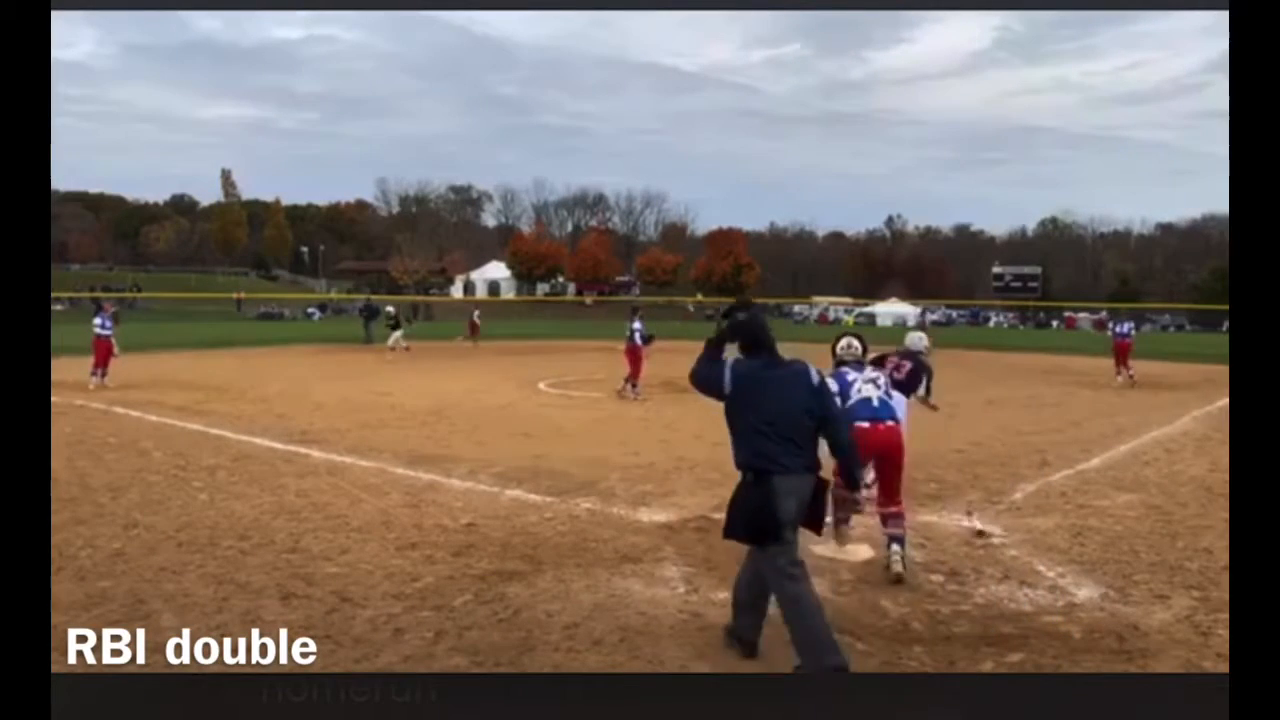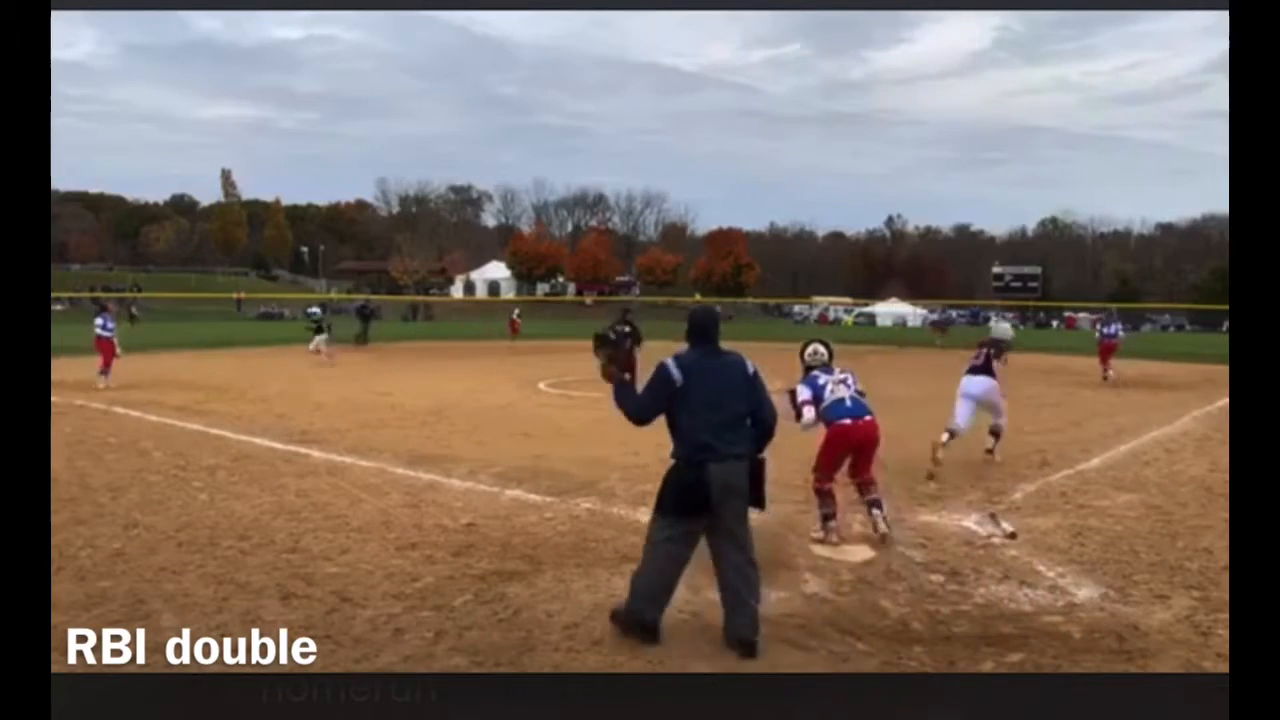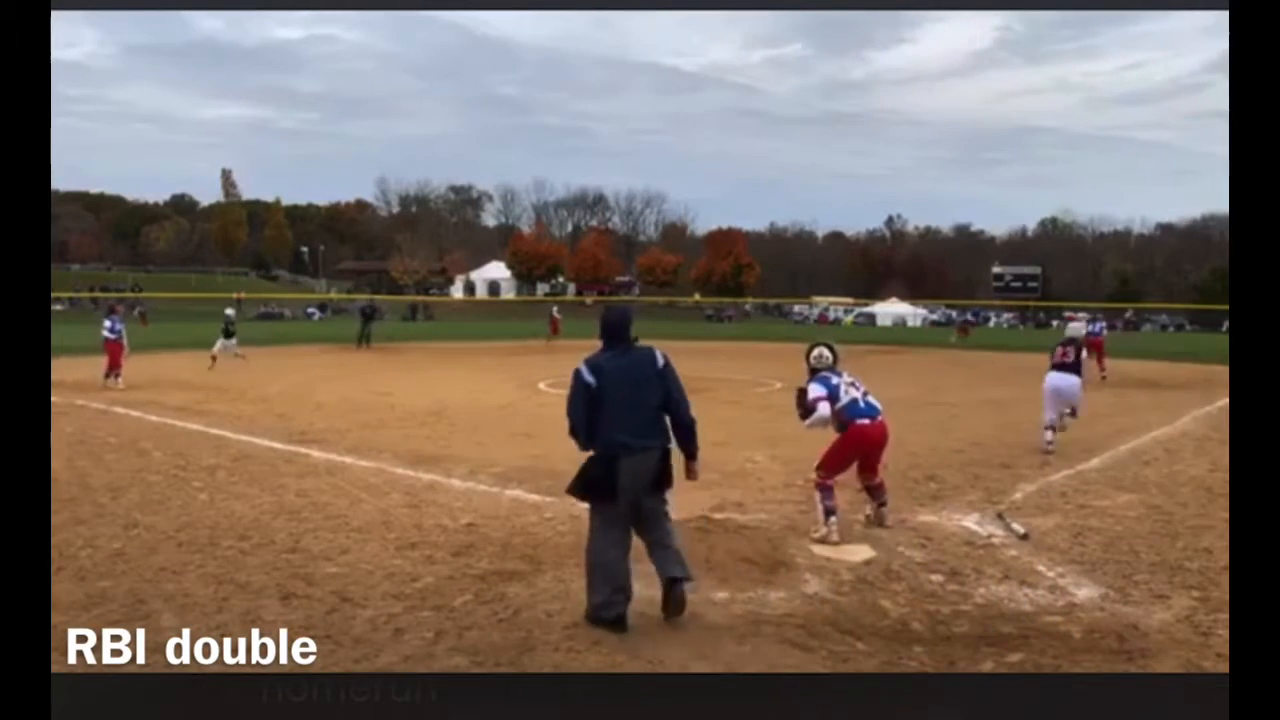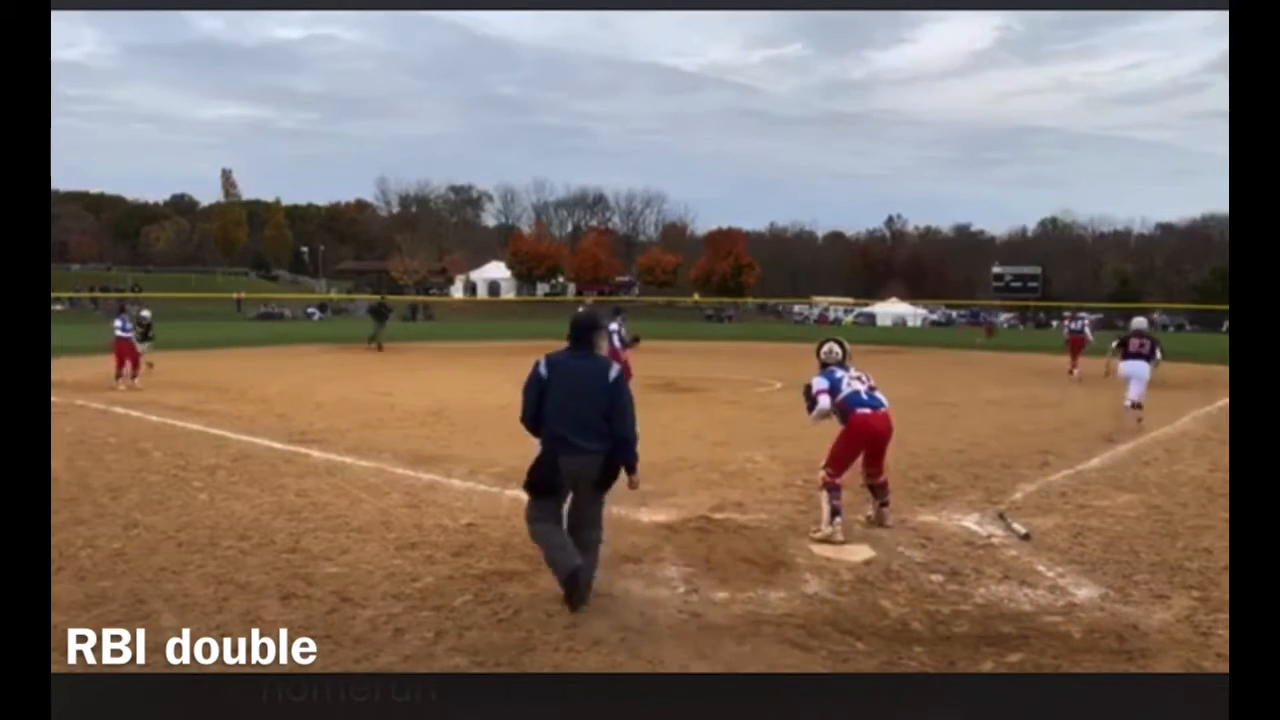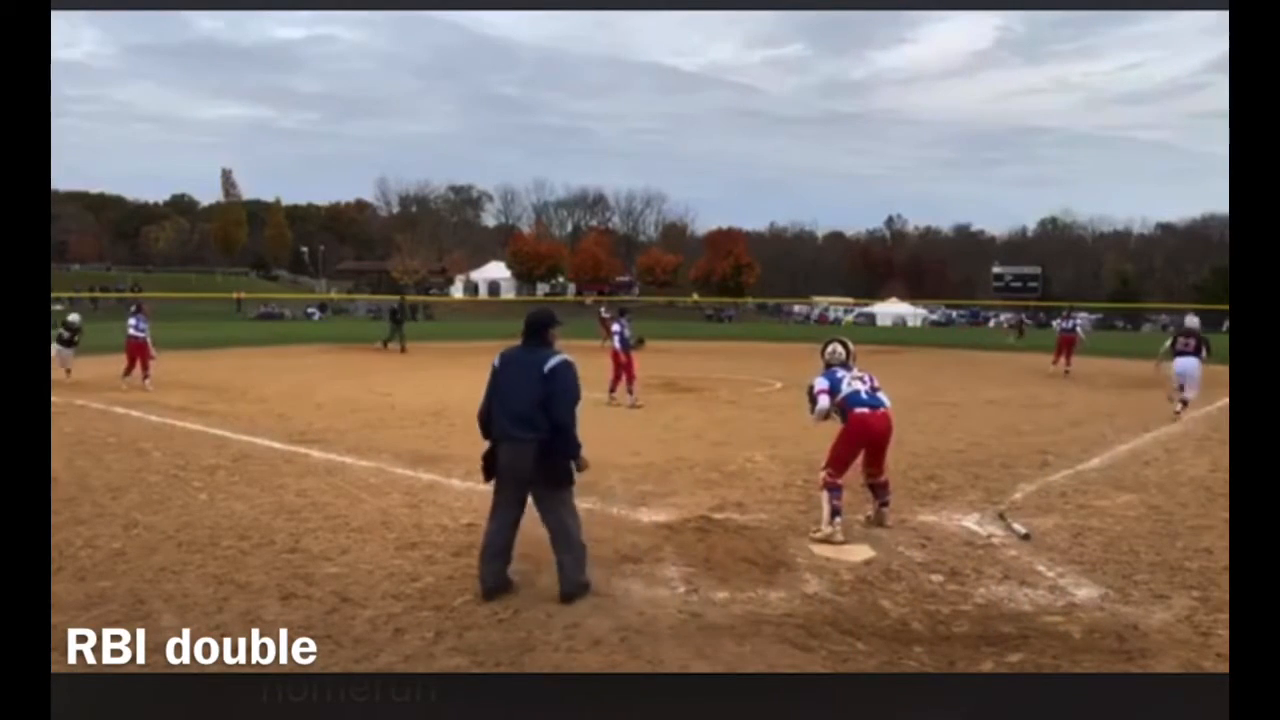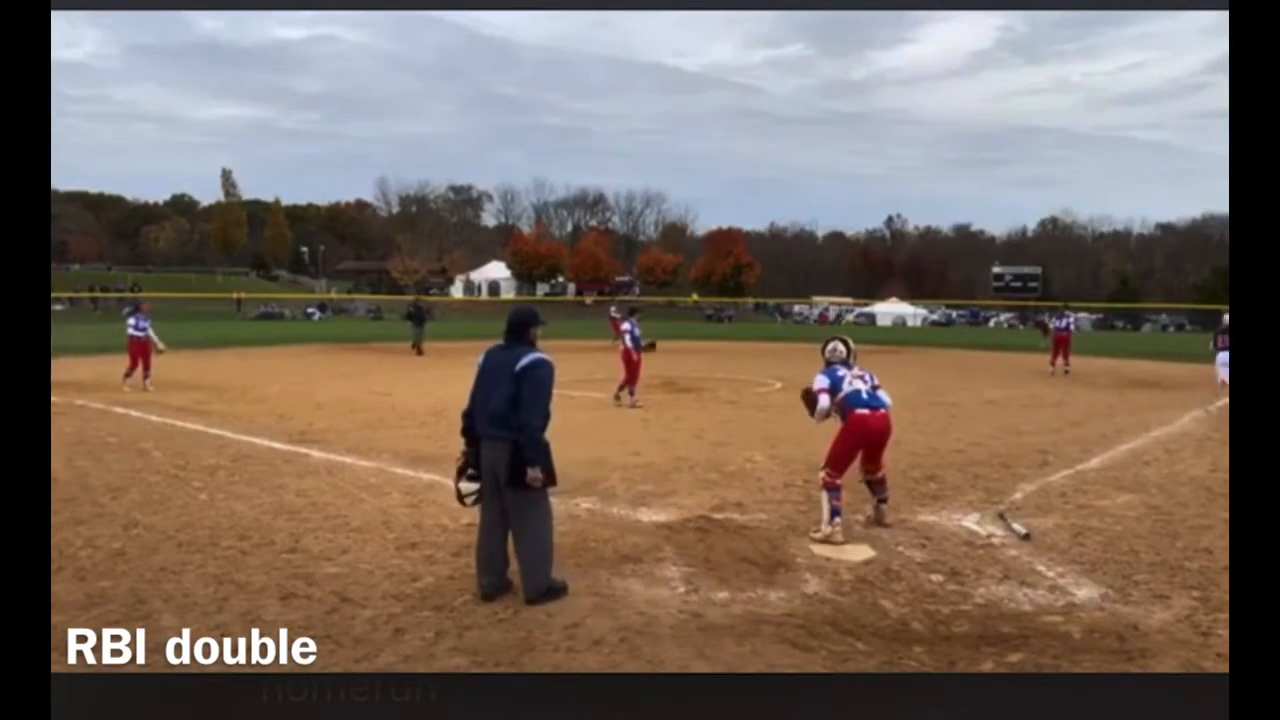
dt=0.4s
person 1, frame 1
left shoulder: (732, 373)
right shoulder: (807, 374)
left elbow: (700, 376)
right elbow: (838, 433)
left wrist: (717, 341)
right wrist: (852, 482)
left hip: (766, 487)
right hip: (803, 482)
left knee: (786, 573)
right knee: (766, 557)
left ankle: (825, 662)
right ankle: (743, 631)
person 1, frame 2
left shoulder: (674, 368)
right shoulder: (742, 366)
left elbow: (640, 413)
right elbow: (767, 420)
left wrist: (619, 382)
right wrist: (748, 454)
left hip: (695, 473)
right hip: (738, 471)
left knee: (665, 545)
right knee: (737, 552)
left ankle: (641, 617)
right ankle: (744, 632)
person 1, frame 3
left shoulder: (589, 370)
right shoulder: (655, 359)
left elbow: (580, 431)
right elbow: (681, 413)
left wrist: (589, 441)
right wrist: (690, 455)
left hip: (613, 464)
right hip: (653, 459)
left knee: (607, 535)
right knee: (655, 522)
left ankle: (609, 610)
right ankle: (673, 579)
person 1, frame 4
left shoulder: (547, 366)
right shoulder: (610, 371)
left elbow: (529, 417)
right elbow: (624, 424)
right wrist: (630, 466)
left hip: (558, 458)
right hip: (597, 459)
left knee: (542, 517)
right knee: (586, 523)
left ankle: (570, 570)
right ankle: (578, 582)
person 1, frame 5
left shoulder: (504, 359)
right shoulder: (558, 364)
left elbow: (486, 411)
right elbow: (563, 417)
left wrist: (497, 439)
right wrist: (575, 454)
left hip: (506, 450)
right hip: (543, 452)
left knee: (502, 515)
right knee: (562, 519)
left ankle: (492, 580)
right ankle: (573, 583)
person 1, frame 6
left shoulder: (489, 357)
right shoulder: (536, 363)
left elbow: (473, 408)
right elbow: (532, 418)
left wrist: (471, 444)
right wrist: (533, 461)
left hip: (488, 447)
right hip: (517, 452)
left knee: (492, 517)
right knee: (532, 519)
left ankle: (491, 581)
right ankle: (538, 585)
person 2, frame 1
left shoulder: (834, 379)
right shoulder: (880, 375)
left hip: (861, 434)
right hip: (891, 433)
left knee: (845, 481)
right knee: (891, 499)
left ankle: (841, 529)
right ankle: (896, 555)
person 2, frame 2
left shoulder: (806, 384)
right shoulder: (847, 375)
left elbow: (808, 420)
left wrist: (801, 421)
left hip: (841, 429)
right hip: (869, 425)
left knee: (822, 478)
right knee: (862, 474)
left ankle: (830, 530)
right ankle: (878, 518)
person 2, frame 3
left shoulder: (817, 383)
right shoulder: (849, 379)
left elbow: (824, 414)
right elbow: (877, 407)
left wrist: (808, 422)
left hip: (857, 431)
right hip: (880, 427)
left knee: (823, 475)
right knee: (868, 470)
left ankle: (829, 528)
right ankle: (881, 513)
person 2, frame 4
left shoulder: (822, 378)
right shoulder: (859, 374)
left elbow: (824, 407)
right elbow: (883, 402)
left wrist: (814, 416)
left hip: (860, 422)
right hip: (883, 419)
left knee: (830, 474)
right knee: (874, 468)
left ankle: (832, 527)
right ankle: (882, 513)
person 2, frame 5
left shoulder: (825, 378)
right shoulder: (865, 376)
left elbow: (823, 406)
right elbow: (885, 402)
left wrist: (816, 416)
left hip: (858, 422)
right hip: (883, 419)
left knee: (831, 474)
right knee: (874, 467)
left ankle: (832, 527)
right ankle: (881, 513)
person 2, frame 6
left shoulder: (825, 376)
right shoulder: (865, 374)
left elbow: (823, 406)
right elbow: (887, 402)
left wrist: (818, 417)
left hip: (858, 422)
right hip: (882, 420)
left knee: (830, 473)
right knee: (872, 465)
left ankle: (832, 528)
right ankle: (881, 512)
